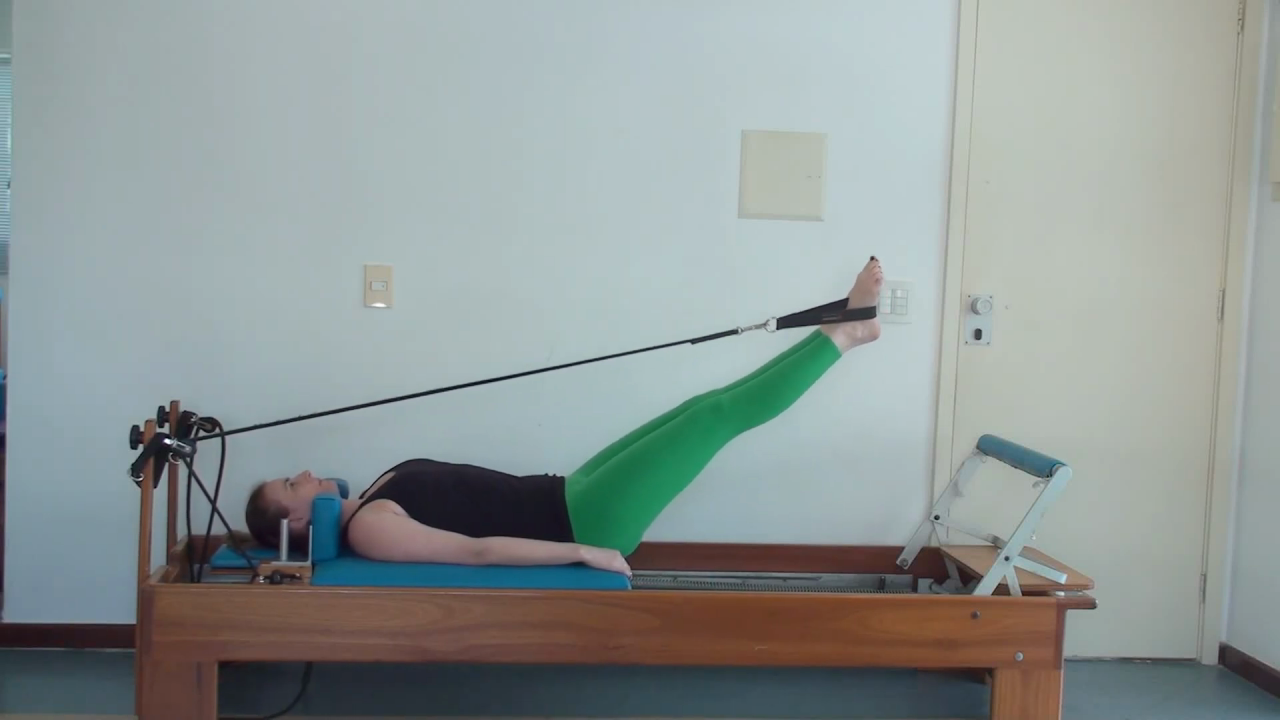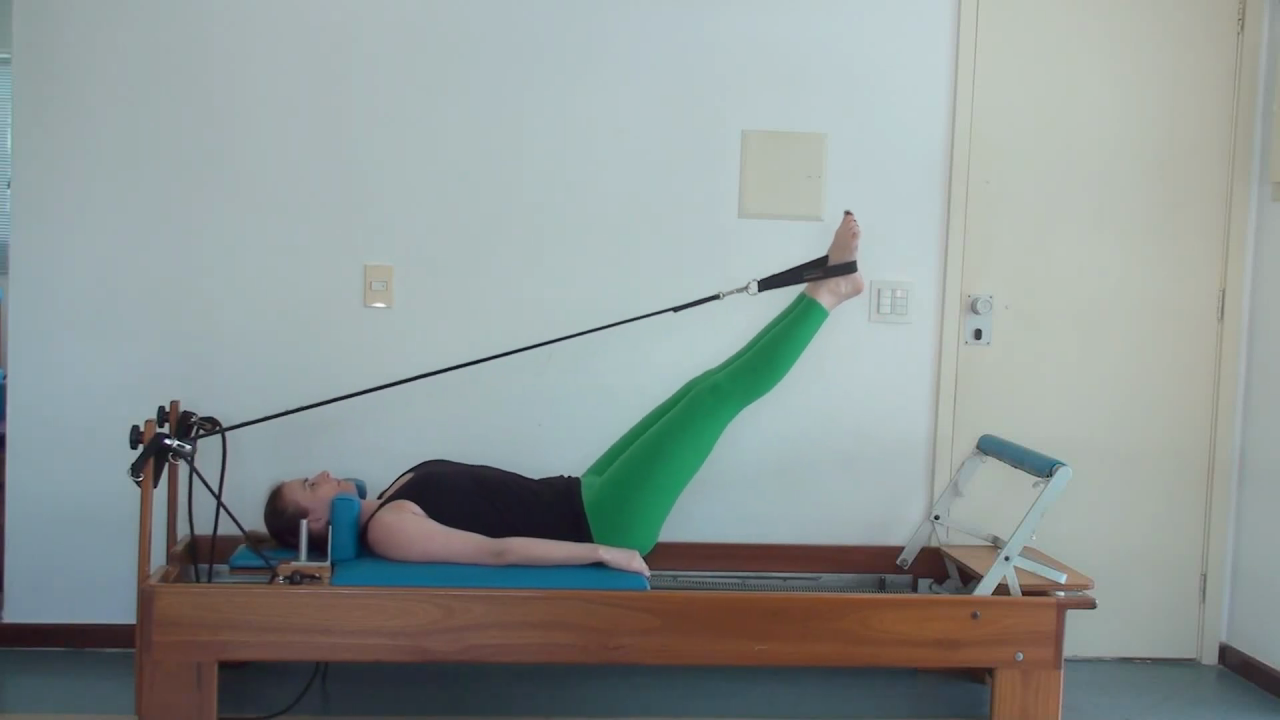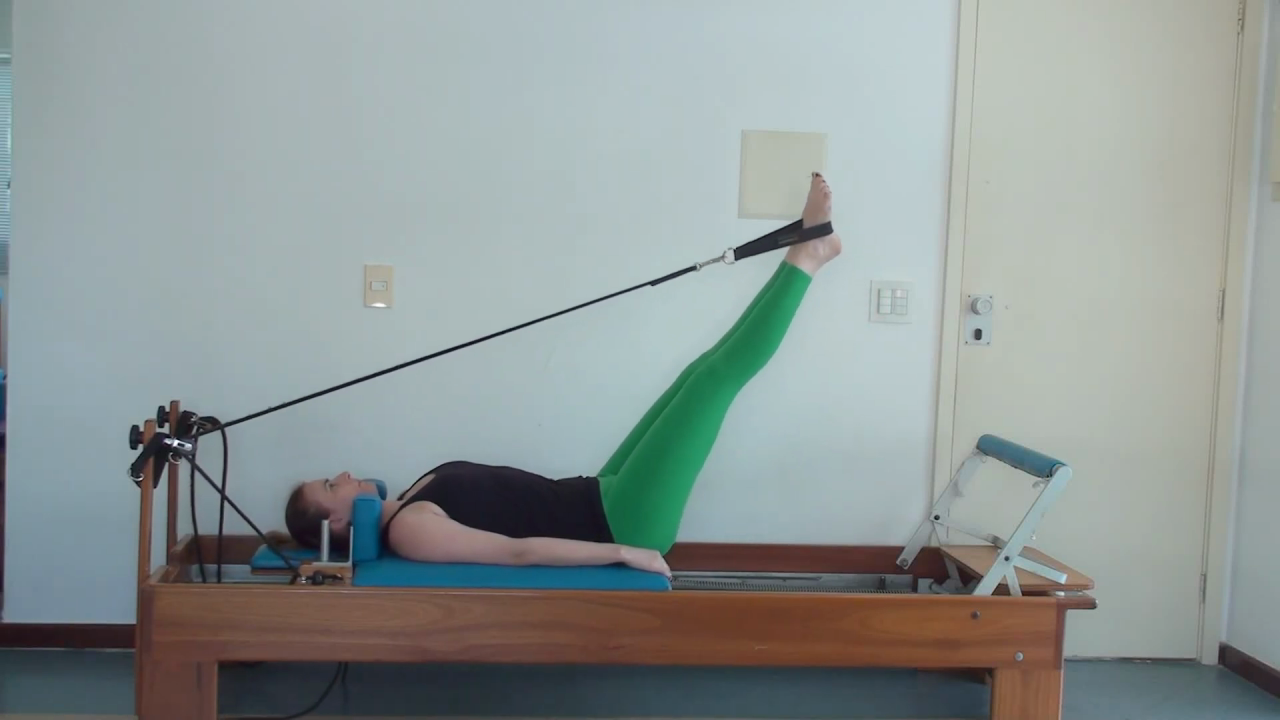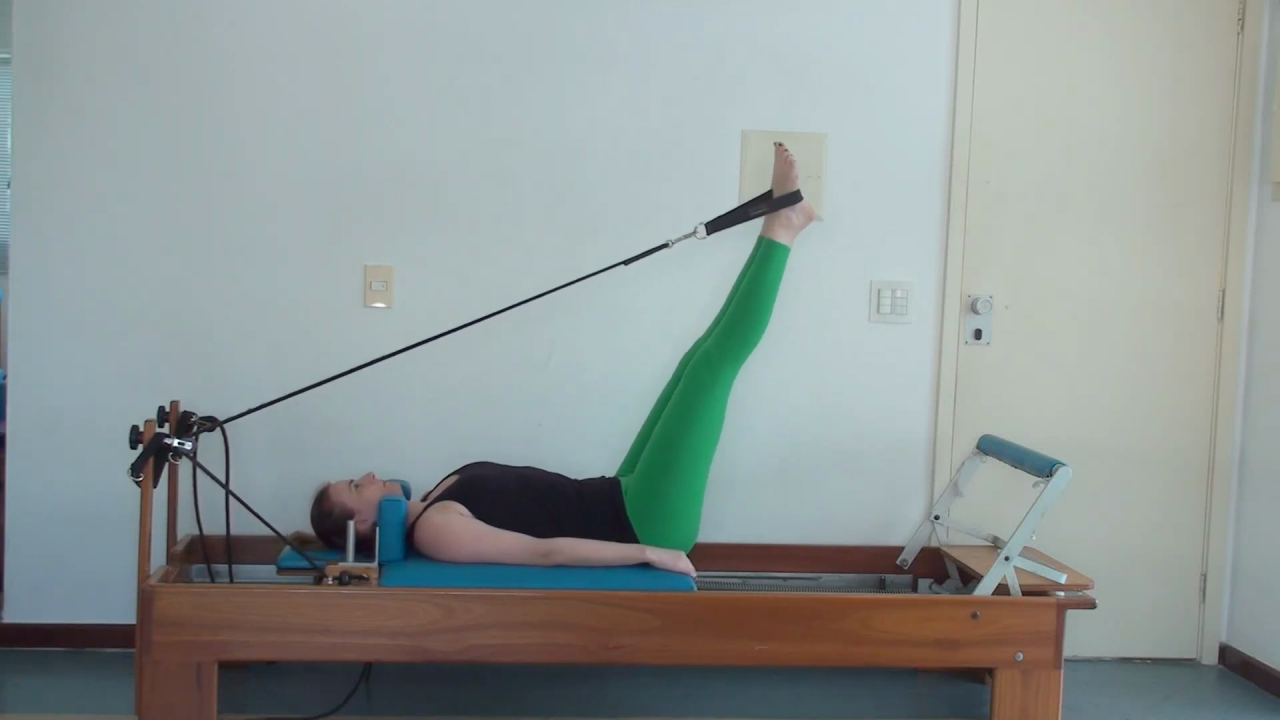
dt=0.5s
person 1, frame 1
left shoulder: (377, 497)
right shoulder: (368, 529)
right elbow: (476, 549)
right wrist: (581, 552)
left hip: (565, 496)
right hip: (577, 523)
left knee: (707, 406)
right knee: (718, 415)
left ankle: (840, 331)
right ankle: (839, 335)
person 1, frame 2
left shoulder: (394, 501)
right shoulder: (387, 531)
right elbow: (494, 551)
right wrist: (600, 552)
left hip: (583, 498)
right hip: (597, 523)
left knee: (706, 388)
right knee: (717, 395)
left ankle: (826, 287)
right ankle: (823, 292)
person 1, frame 3
left shoulder: (415, 501)
right shoulder: (409, 532)
right elbow: (516, 551)
right wrist: (621, 552)
left hip: (600, 497)
right hip: (618, 522)
left knee: (706, 371)
right knee: (718, 375)
left ankle: (805, 254)
right ankle: (803, 259)
person 1, frame 4
left shoulder: (436, 503)
right shoulder: (434, 531)
right elbow: (543, 552)
right wrist: (648, 554)
left hip: (623, 501)
right hip: (645, 525)
left knee: (704, 360)
right knee: (715, 361)
right ankle: (778, 230)
